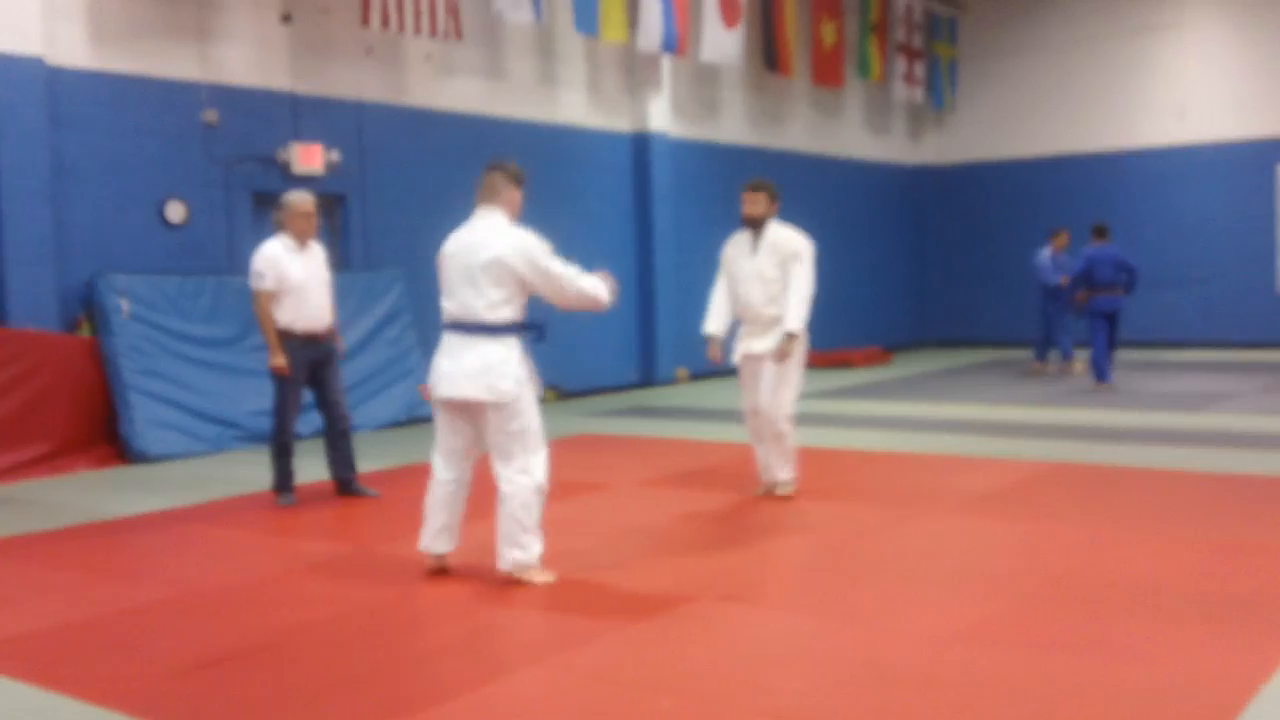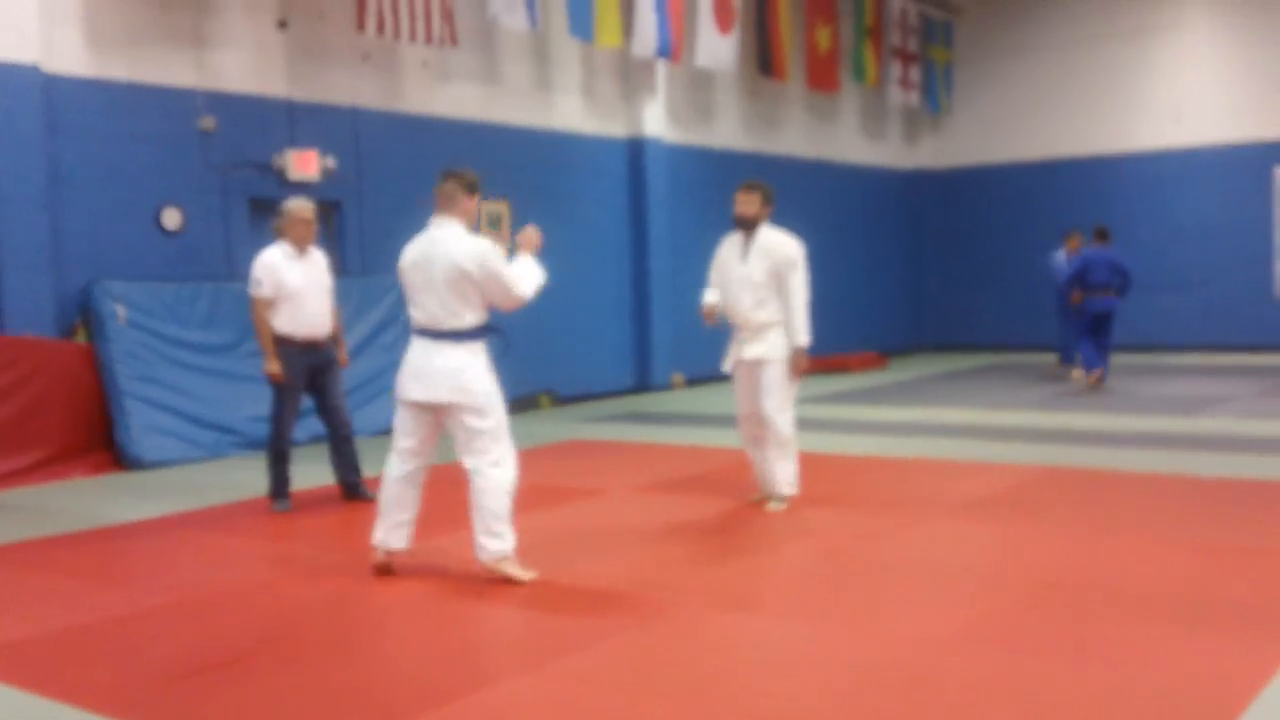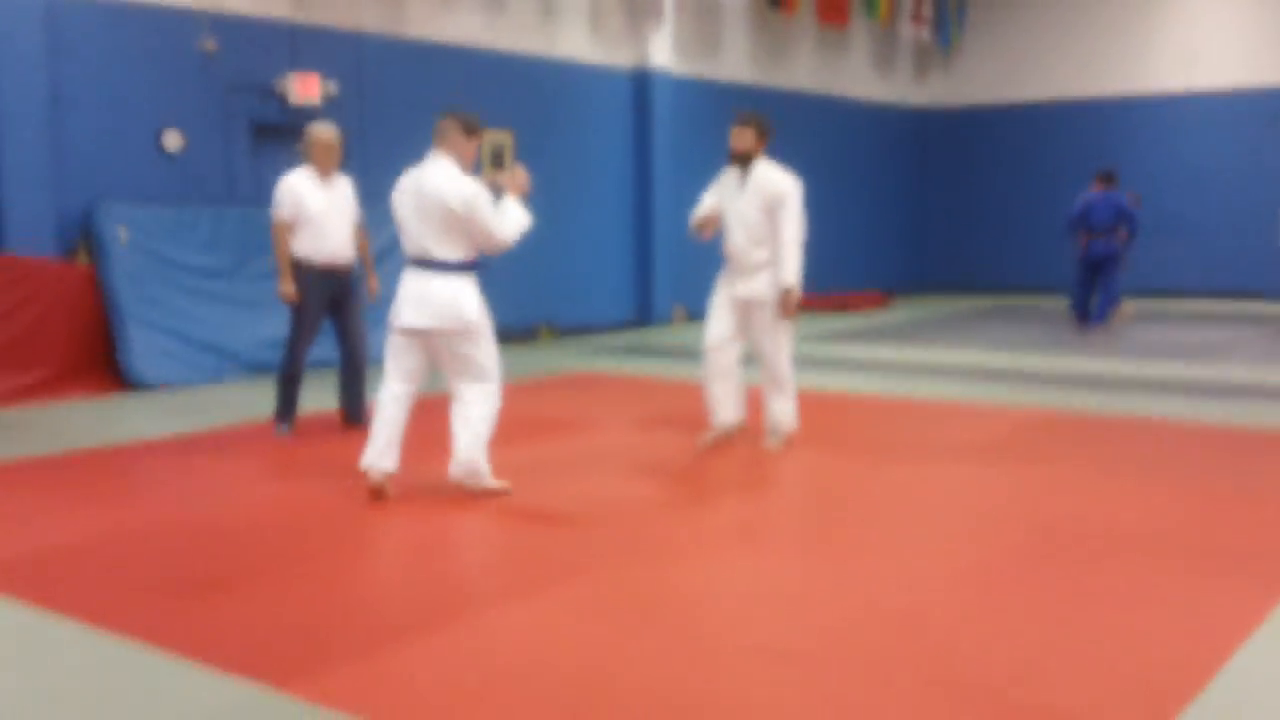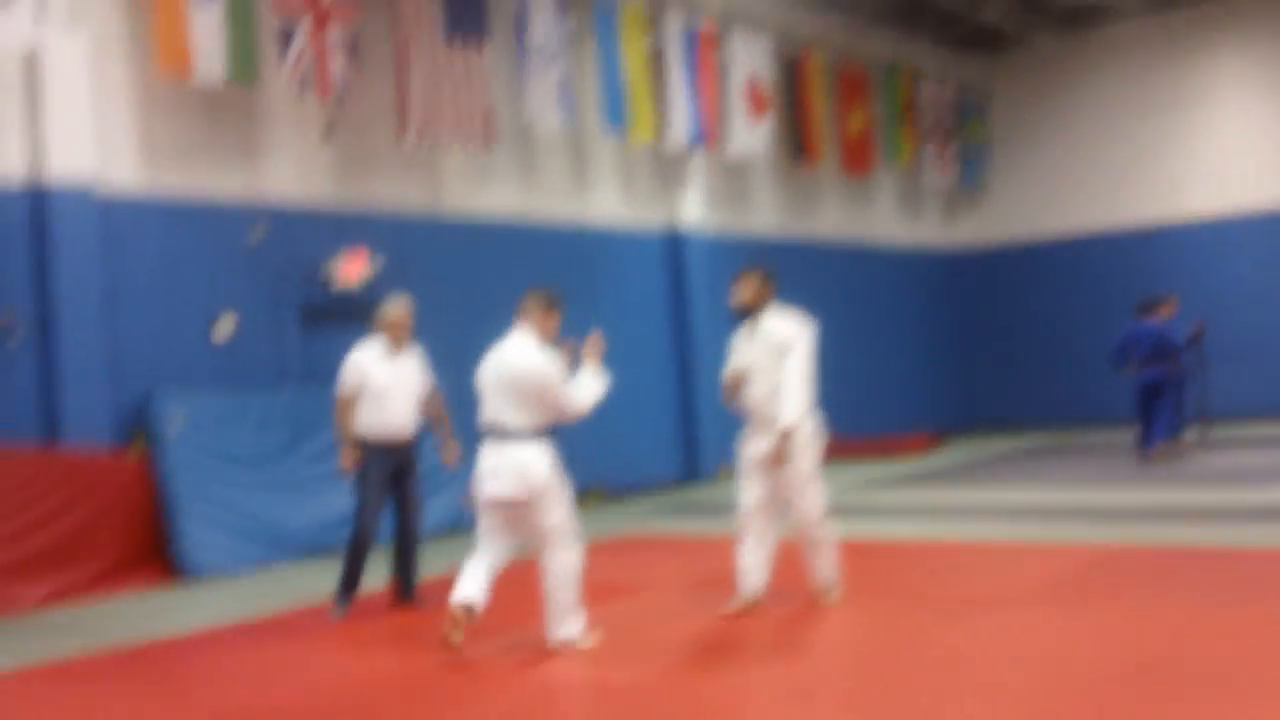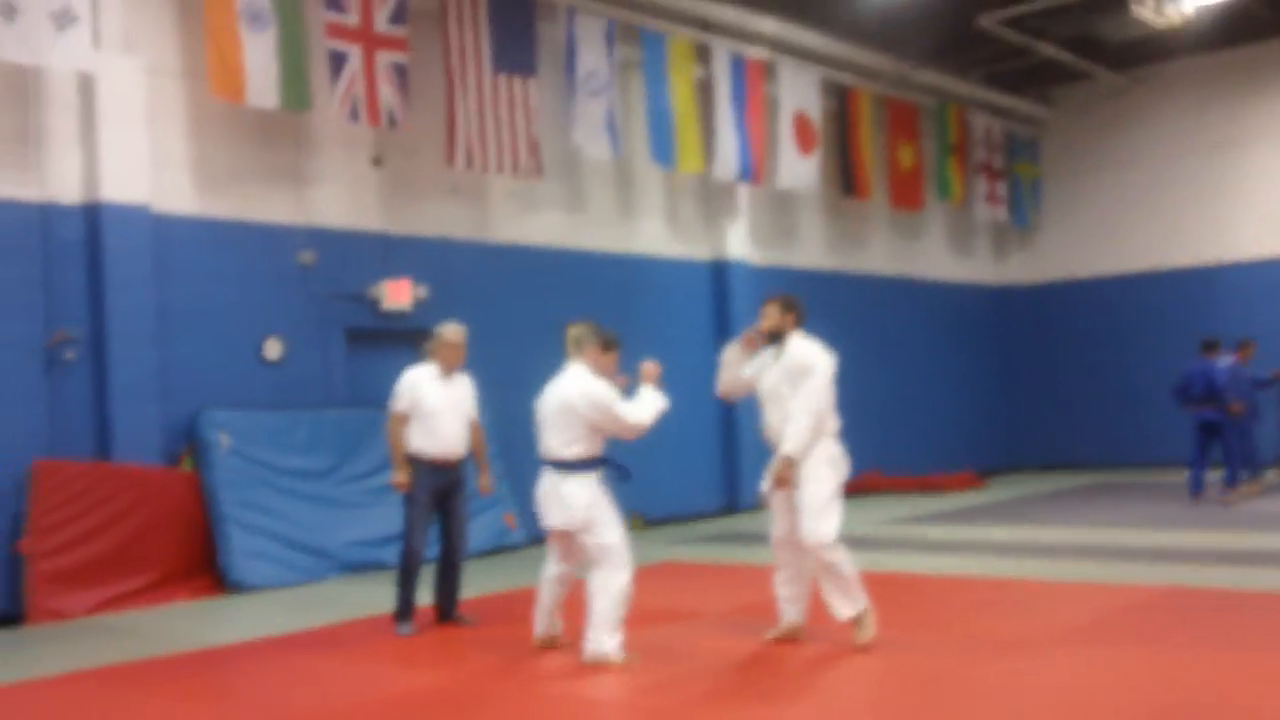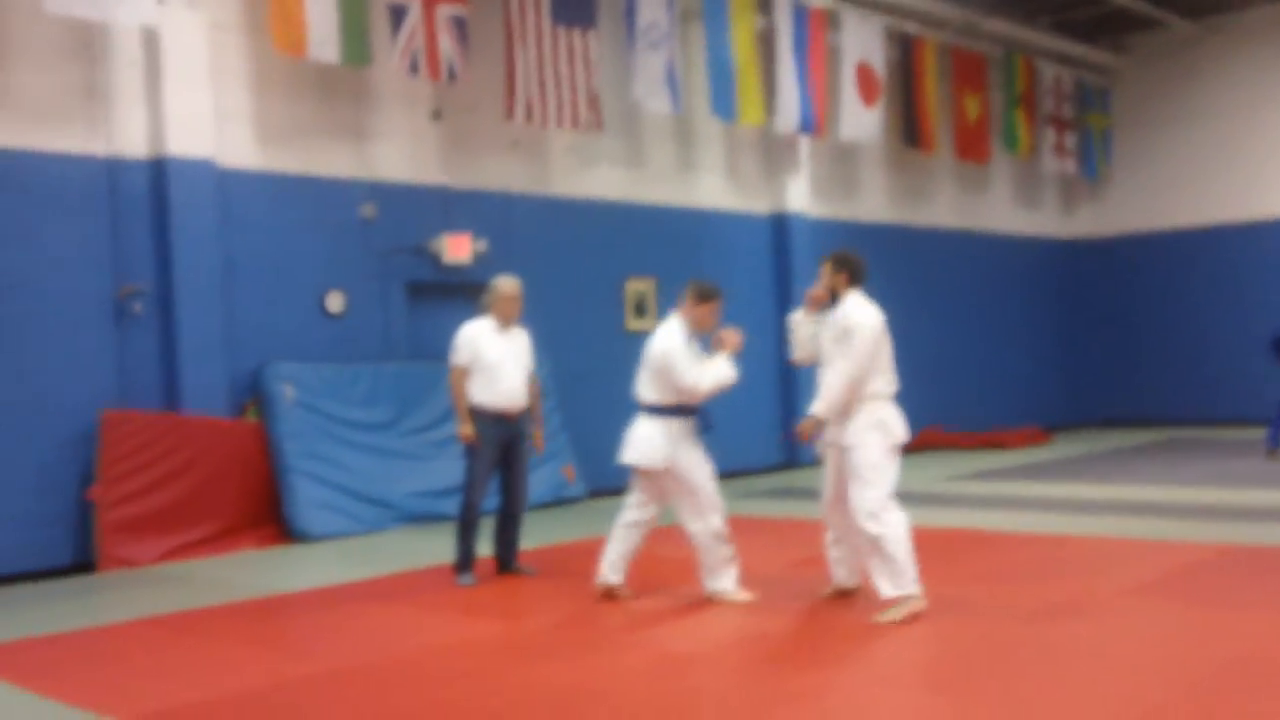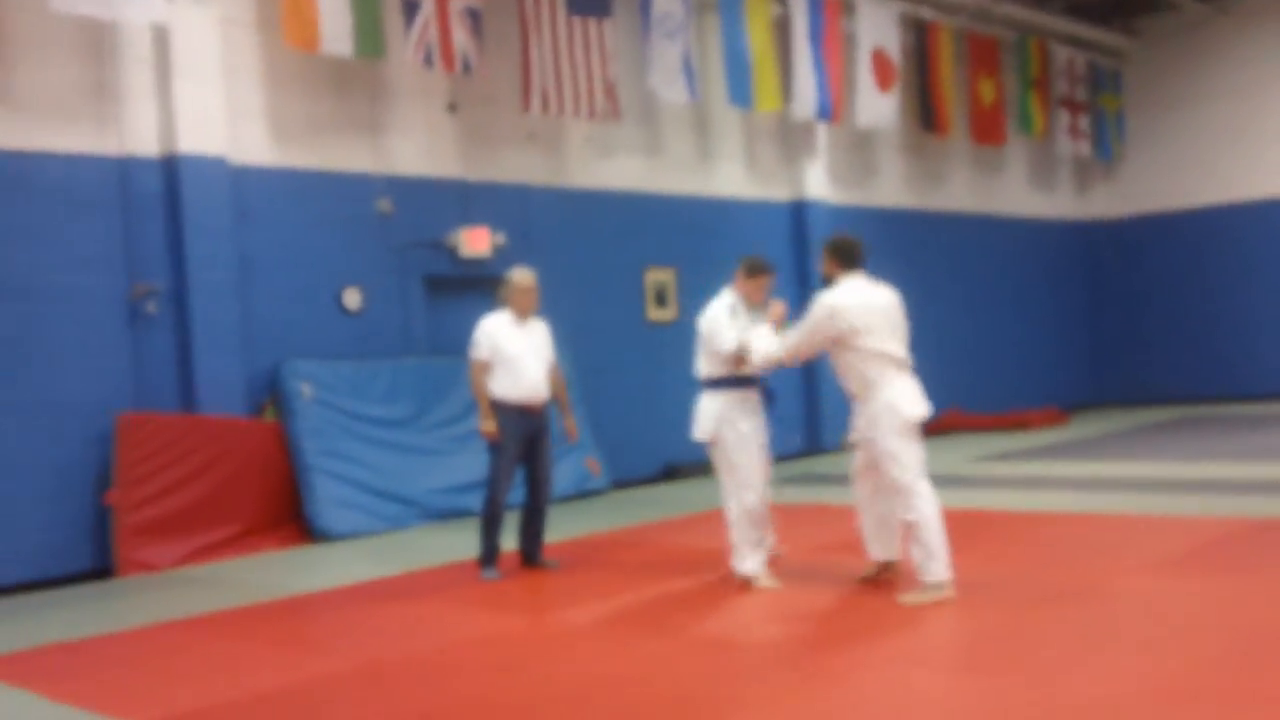
dt=0.3s
person 1, frame 1
left shoulder: (452, 243)
right shoulder: (519, 242)
right elbow: (565, 287)
right wrist: (602, 289)
left hip: (452, 357)
right hip: (497, 361)
left knee: (450, 460)
right knee: (522, 462)
left ankle: (437, 549)
right ankle: (520, 561)
person 1, frame 2
left shoulder: (412, 251)
right shoulder: (475, 250)
right elbow: (513, 295)
right wrist: (526, 254)
left hip: (421, 362)
right hip: (464, 365)
left knee: (406, 460)
right knee: (493, 460)
left ankle: (387, 546)
right ankle: (498, 552)
person 1, frame 3
left shoulder: (406, 183)
right shoulder: (463, 188)
right elbow: (497, 238)
right wrist: (512, 197)
left hip: (415, 291)
right hip: (455, 296)
left knee: (398, 385)
right knee: (477, 384)
left ankle: (378, 469)
right ankle: (470, 468)
person 1, frame 4
left shoulder: (493, 356)
right shoulder: (537, 359)
right elbow: (571, 406)
left wrist: (559, 364)
right wrist: (590, 365)
left hip: (494, 459)
right hip: (531, 462)
left knee: (493, 543)
right knee: (560, 547)
left ankle: (464, 605)
right ankle: (567, 631)
person 1, frame 5
left shoulder: (554, 387)
right shoulder: (591, 389)
right elbow: (632, 424)
left wrist: (613, 392)
right wrist: (649, 386)
left hip: (554, 484)
right hip: (580, 488)
left knee: (560, 563)
right knee: (612, 564)
left ankle: (547, 632)
right ankle: (601, 647)
person 1, frame 6
left shoulder: (678, 336)
right shoulder: (674, 341)
left elbow: (696, 379)
right elbow: (697, 386)
left wrist: (721, 355)
right wrist: (725, 355)
left hip: (654, 434)
right hip: (668, 435)
left knee: (640, 509)
right knee: (705, 508)
left ankle: (610, 578)
right ankle: (721, 584)
person 1, frame 7
left shoulder: (747, 312)
right shoulder: (718, 313)
right elbow: (735, 351)
left wrist: (771, 324)
right wrist: (769, 325)
left hip: (745, 403)
right hip: (725, 407)
left knee: (754, 479)
right knee: (745, 486)
left ankle: (756, 544)
right ankle: (749, 566)
person 2, frame 1
left shoulder: (794, 242)
right shoulder: (734, 245)
left elbow: (800, 291)
right elbow: (723, 292)
left wrist: (790, 335)
right wrist: (714, 335)
left hip: (782, 336)
right hip: (750, 337)
left knee: (774, 408)
right knee: (753, 410)
left ankle: (784, 477)
right ankle: (770, 477)
person 2, frame 2
left shoulder: (784, 246)
right shoulder: (726, 246)
left elbow: (797, 300)
right elbow: (717, 287)
left wrist: (801, 347)
right wrist: (711, 306)
left hip: (775, 341)
right hip: (742, 342)
left knee: (775, 416)
right knee: (748, 417)
left ankle: (783, 489)
right ankle: (768, 482)
person 2, frame 3
left shoulder: (781, 182)
right shoulder: (726, 179)
left elbow: (789, 236)
right elbow: (704, 218)
left wrist: (789, 287)
right wrist: (702, 223)
left hip: (768, 280)
right hip: (734, 278)
left knee: (774, 357)
right knee: (717, 346)
left ankle: (781, 427)
right ankle: (726, 420)
person 2, frame 4
left shoulder: (792, 329)
right shoulder: (741, 337)
left elbow: (796, 384)
right elbow: (738, 390)
left wrist: (785, 433)
right wrist: (731, 388)
left hip: (793, 433)
right hip: (758, 432)
left knee: (807, 510)
right knee: (754, 511)
left ankle: (827, 580)
right ankle: (750, 590)
person 2, frame 5
left shoulder: (813, 355)
right shoulder: (766, 359)
left elbow: (809, 411)
right elbow: (727, 387)
left wrist: (789, 459)
right wrist: (740, 349)
left hip: (815, 458)
right hip: (784, 460)
left knee: (816, 538)
right knee: (786, 542)
left ankle: (858, 610)
right ankle: (790, 620)
person 2, frame 6
left shoulder: (859, 315)
right shoulder: (839, 316)
left elbow: (846, 375)
right elbow: (804, 354)
left wrist: (816, 417)
right wrist: (808, 311)
left hip: (869, 423)
right hip: (846, 424)
left knee: (873, 509)
right knee: (837, 506)
left ankle: (906, 594)
right ankle: (845, 579)
person 2, frame 7
left shoulder: (833, 301)
right shoulder: (885, 292)
left elbow: (798, 346)
left wrist: (755, 350)
left hip: (886, 403)
right hip: (885, 399)
left knee: (907, 490)
right knee: (869, 479)
left ankle: (937, 580)
right ankle: (885, 558)
person 3, frame 1
left shoulder: (318, 249)
right shoulder: (270, 253)
right elbow: (263, 305)
left wrist: (335, 337)
right wrist: (275, 351)
left hip: (322, 343)
right hip: (291, 345)
left knee: (337, 414)
right knee: (286, 419)
left ankle: (346, 481)
right ankle: (284, 487)
person 3, frame 2
left shoulder: (320, 257)
right shoulder: (270, 260)
right elbow: (261, 312)
left wrist: (340, 345)
right wrist: (270, 357)
left hip: (322, 350)
right hip: (291, 351)
left knee: (339, 419)
right knee: (284, 426)
left ankle: (353, 485)
right ankle: (280, 493)
person 3, frame 3
left shoulder: (345, 184)
right shoulder: (293, 183)
left elbow: (357, 231)
right elbow: (280, 234)
left wrist: (371, 273)
right wrist: (285, 279)
left hip: (344, 277)
right hip: (311, 276)
left knee: (354, 349)
right knee: (298, 349)
left ankle: (354, 414)
right ankle: (284, 417)
person 3, frame 4
left shoulder: (415, 357)
right shoulder: (360, 358)
left elbow: (431, 400)
right elbow: (344, 406)
left wrist: (447, 439)
right wrist: (348, 450)
left hip: (405, 450)
right hip: (373, 451)
left knee: (410, 523)
right knee: (366, 524)
left ankle: (406, 590)
right ankle: (346, 593)
person 3, frame 5
left shoulder: (466, 383)
right shoulder: (413, 377)
left elbow: (475, 430)
right elbow: (396, 425)
left wrist: (483, 471)
right wrist: (400, 468)
left hip: (454, 472)
right hip: (422, 470)
left knee: (455, 545)
right knee: (415, 544)
left ankle: (447, 609)
right ankle: (404, 615)
person 3, frame 6
left shoulder: (523, 336)
right shoulder: (472, 331)
right elbow: (457, 378)
left wrist: (536, 423)
right wrist: (464, 421)
left hip: (515, 424)
right hip: (485, 422)
left knee: (515, 496)
right knee: (475, 495)
left ankle: (507, 559)
right ankle: (464, 565)
person 3, frame 7
left shoulder: (542, 327)
right shoulder: (490, 326)
left elbow: (553, 373)
right elbow: (478, 374)
left wrist: (566, 413)
right wrist: (486, 417)
left hip: (538, 416)
right hip: (507, 416)
left knee: (540, 489)
right knee: (498, 490)
left ankle: (532, 553)
right ankle: (488, 560)
